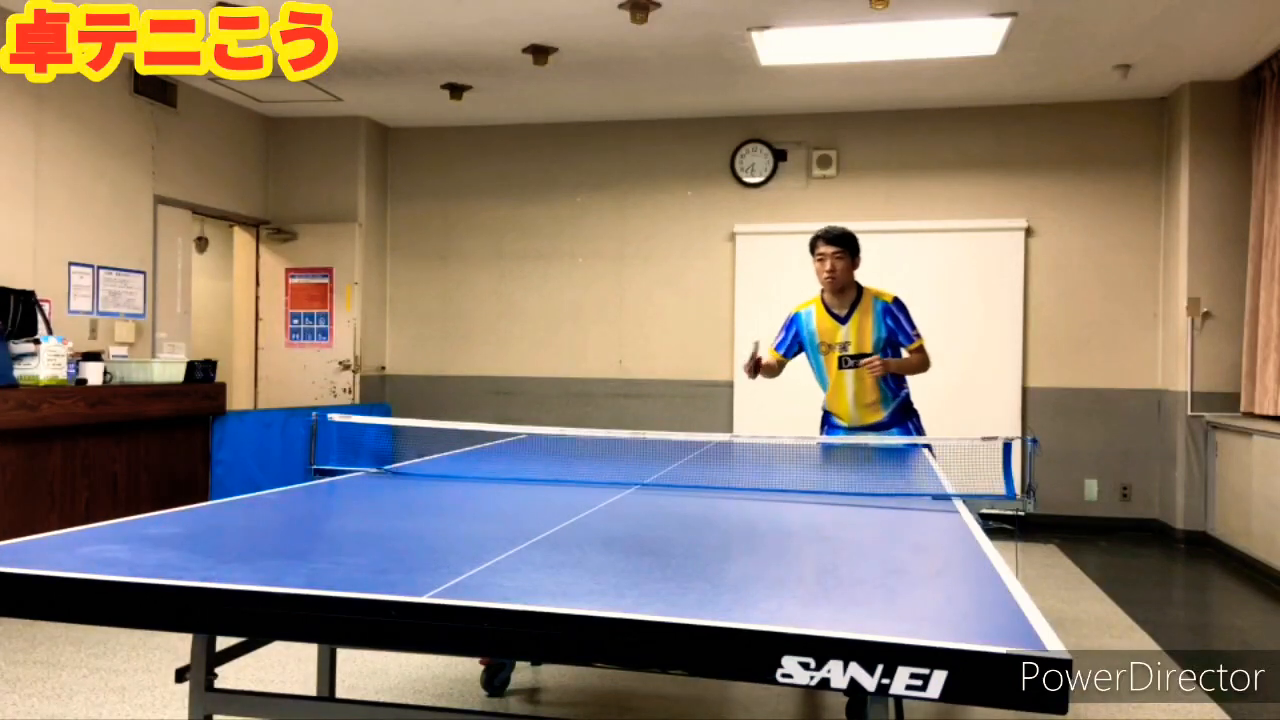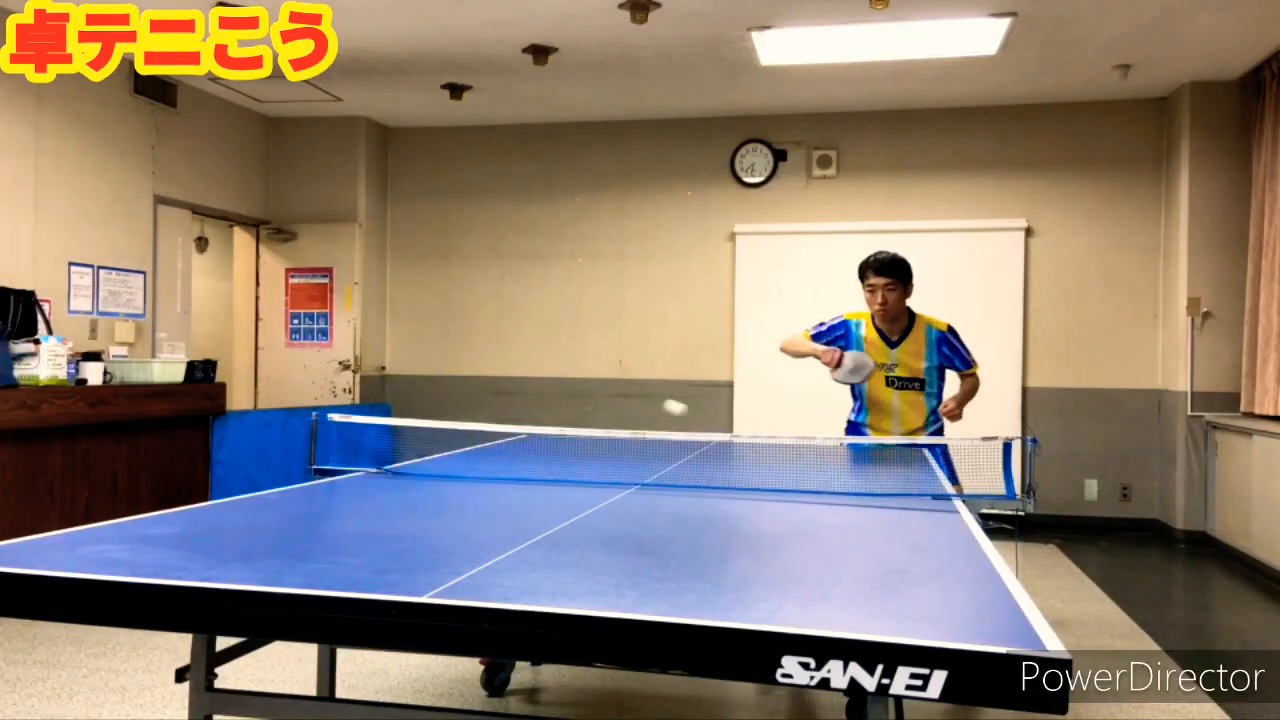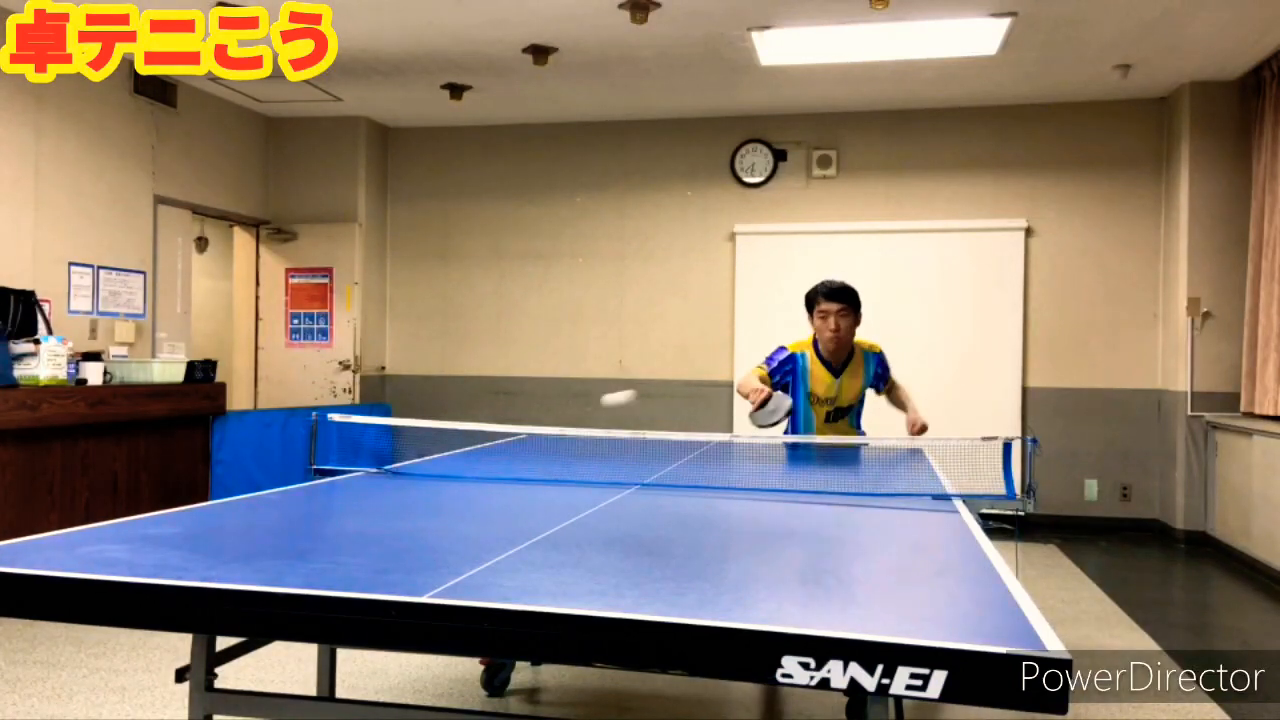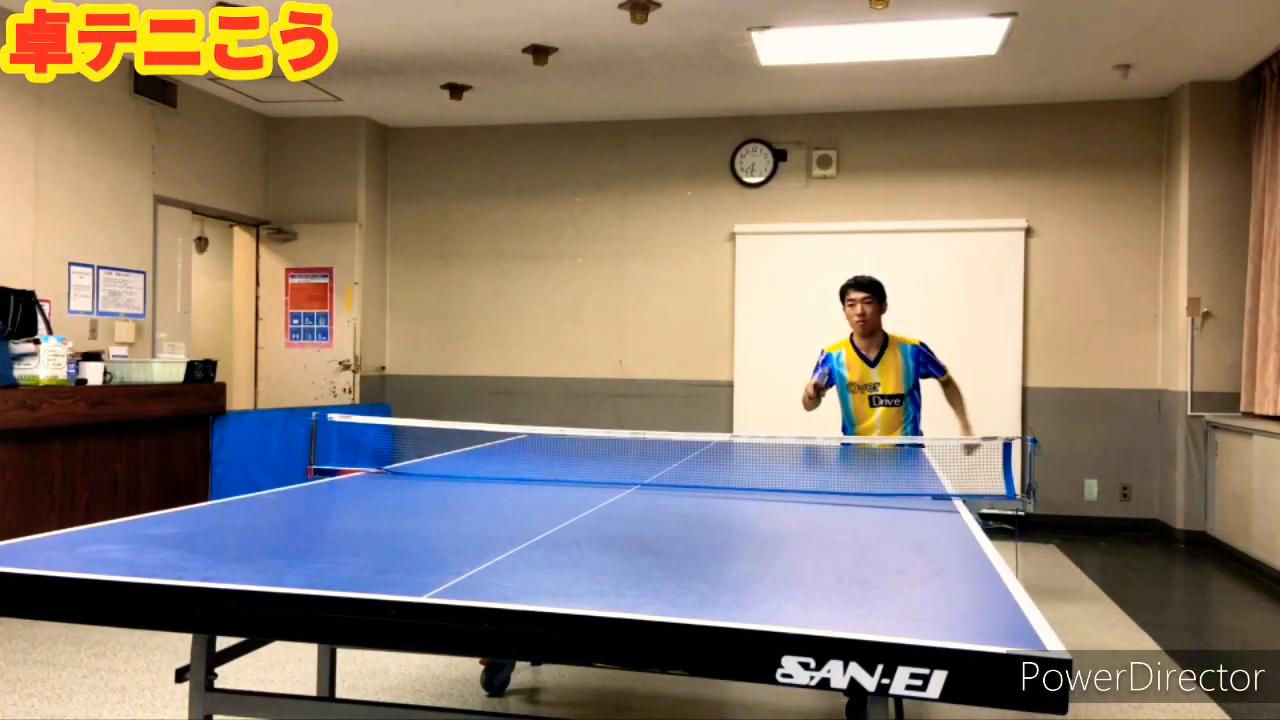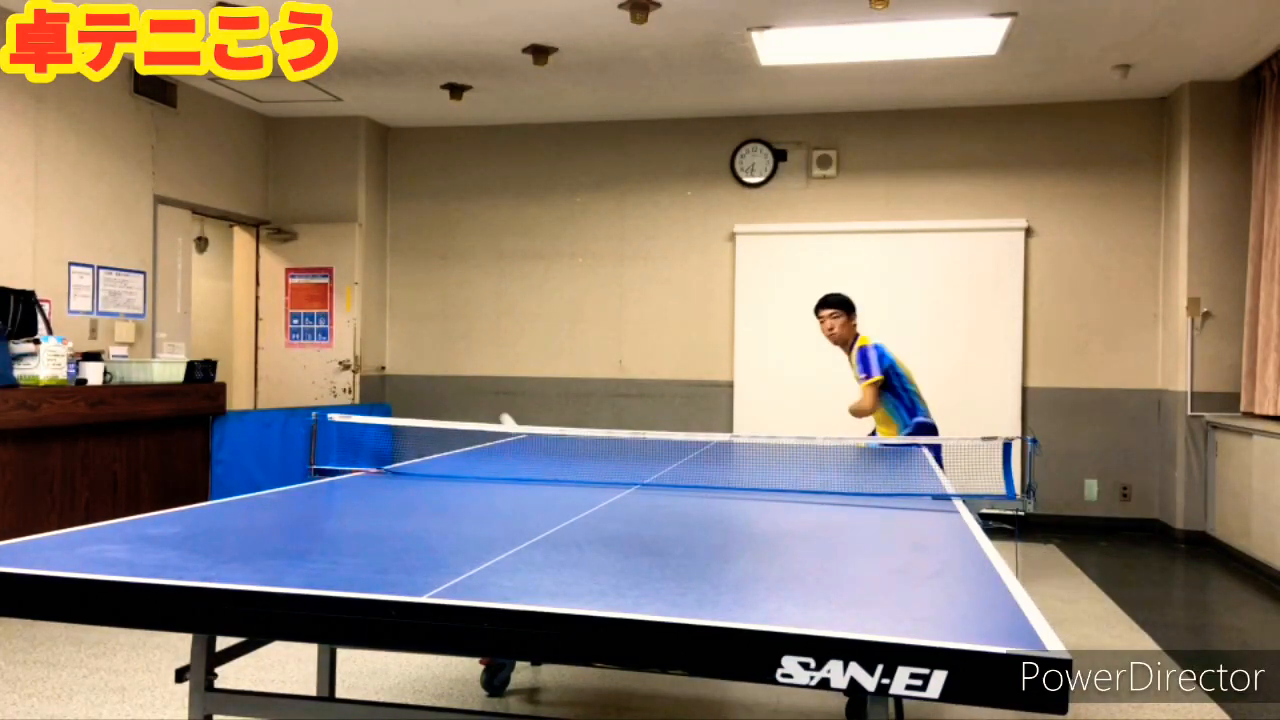
dt=0.5s
person 1, frame 1
left shoulder: (886, 306)
right shoulder: (802, 317)
left elbow: (922, 361)
right elbow: (776, 364)
left wrist: (889, 364)
right wrist: (762, 366)
left hip: (895, 425)
right hip: (839, 430)
person 1, frame 2
left shoulder: (937, 334)
right shoulder: (850, 328)
left elbow: (970, 376)
right elbow: (787, 344)
left wrist: (959, 399)
right wrist: (819, 350)
right hip: (865, 439)
person 1, frame 3
left shoulder: (872, 357)
right shoulder: (794, 357)
left elbow: (890, 388)
right elbow: (746, 382)
left wrist: (911, 411)
right wrist: (756, 389)
person 1, frame 4
left shoulder: (911, 350)
right shoulder: (833, 357)
left elbow: (948, 383)
right elbow: (809, 406)
left wrist: (966, 429)
right wrist: (811, 393)
person 1, frame 5
left shoulder: (866, 351)
right shoulder: (858, 354)
left elbow: (867, 405)
left wrist: (853, 409)
left hip: (913, 436)
right hip: (891, 438)
